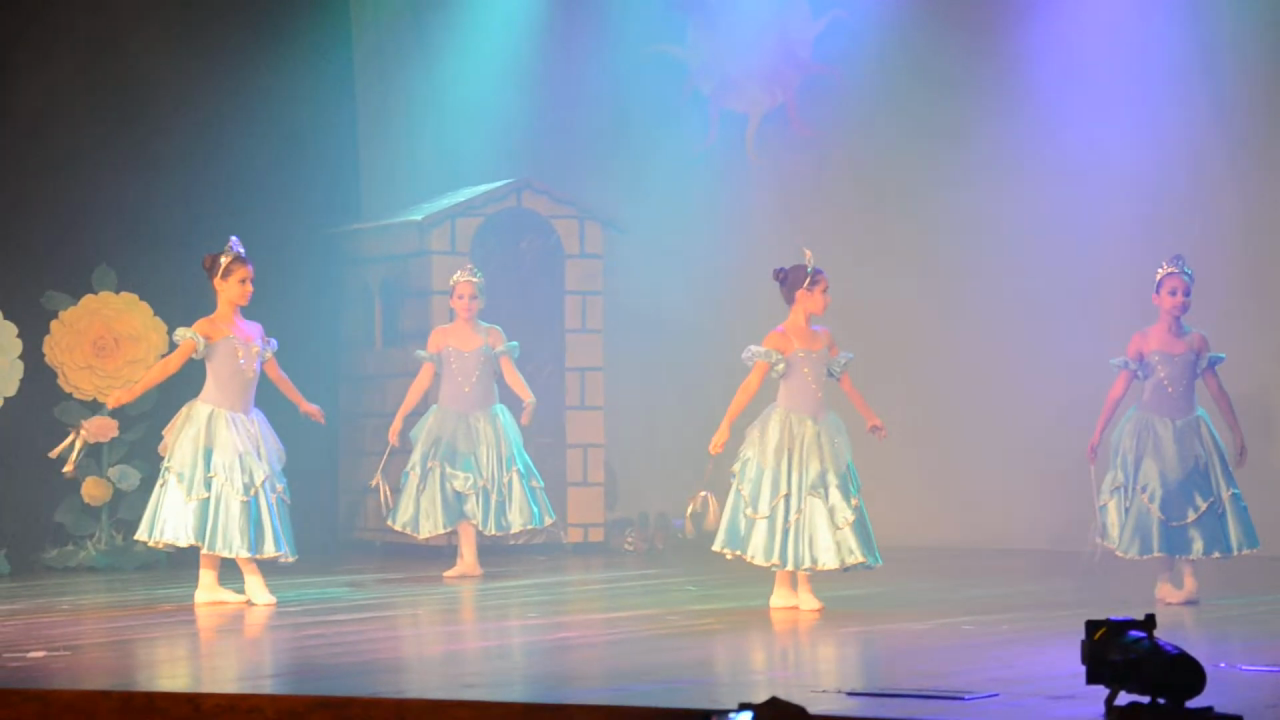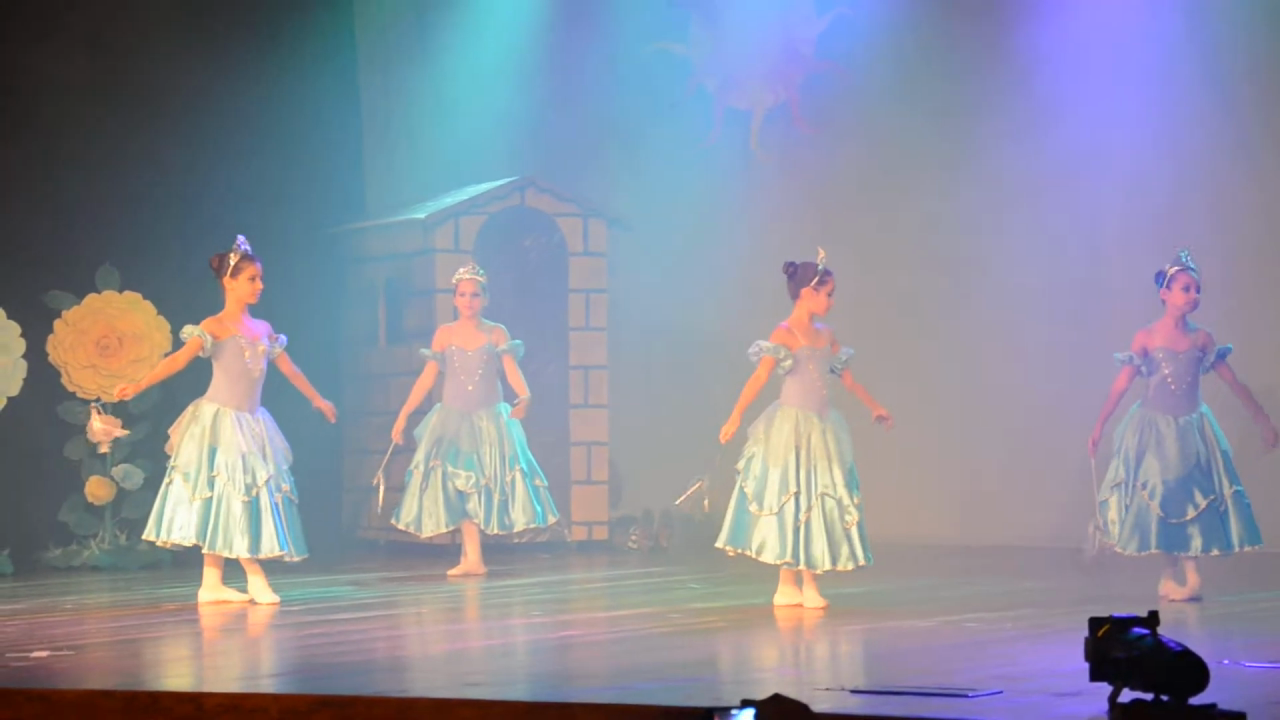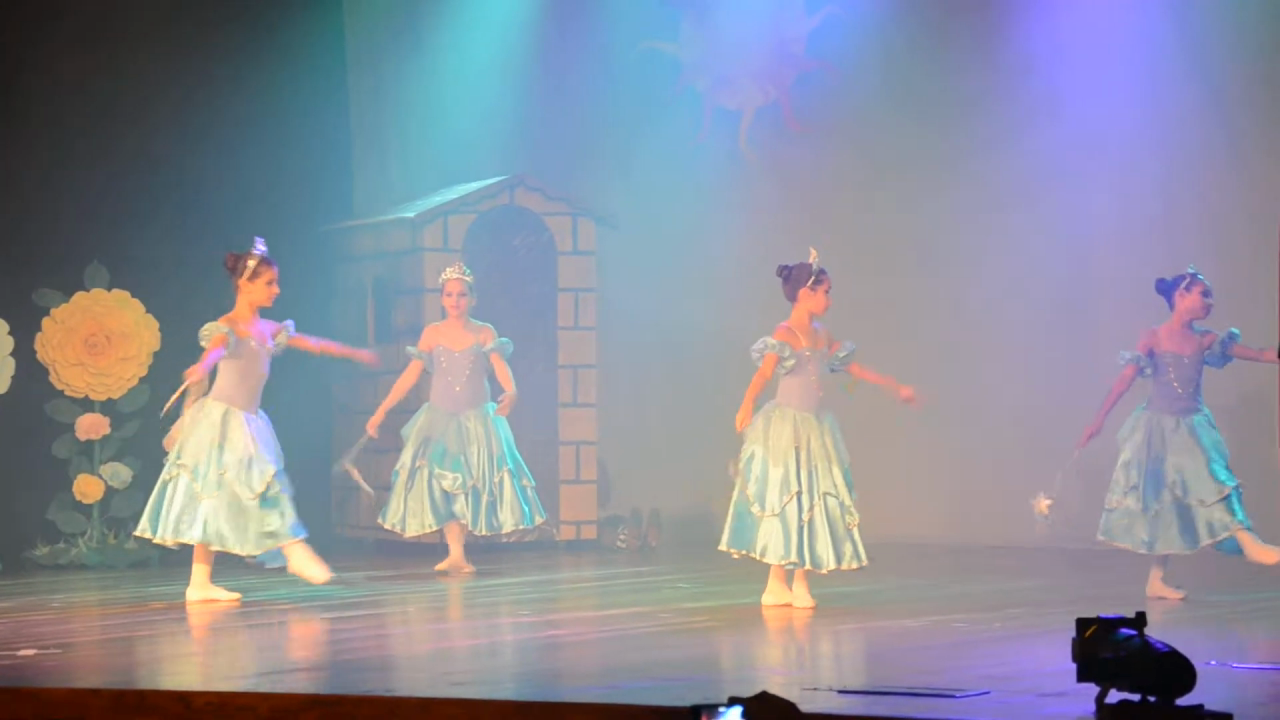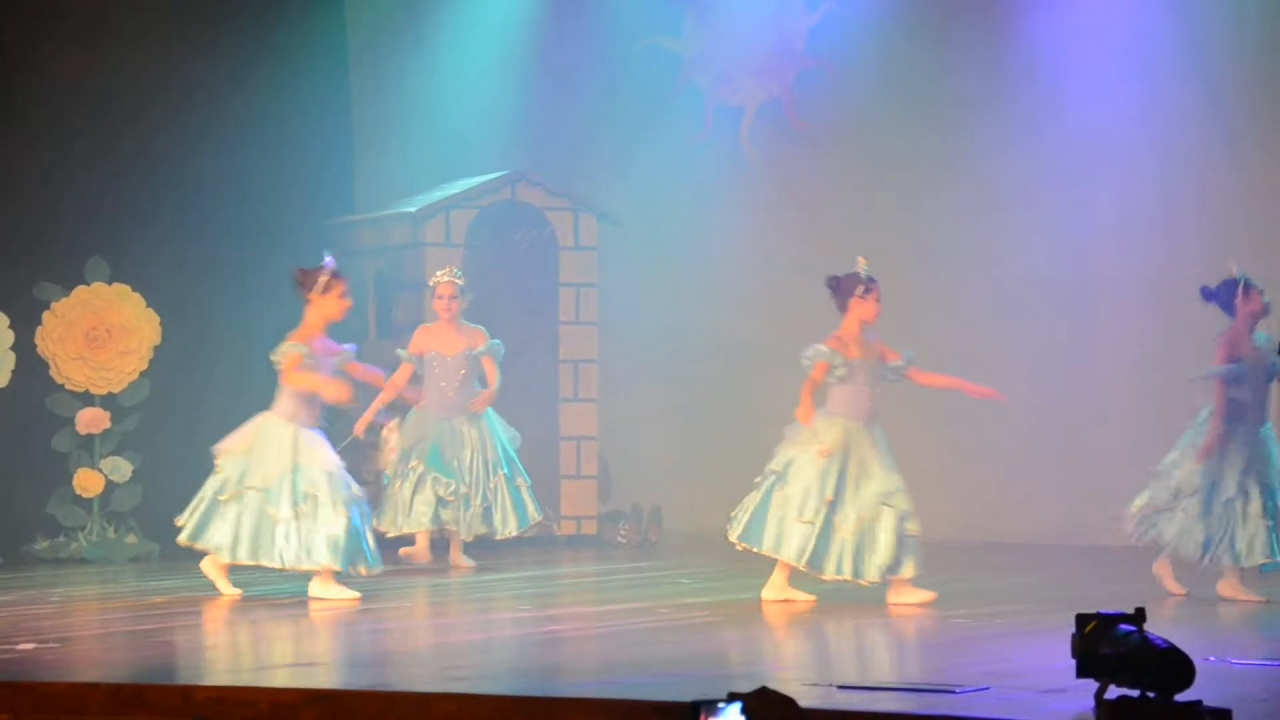
dt=0.4s
person 1, frame 1
left shoulder: (255, 329)
right shoulder: (207, 327)
left elbow: (275, 371)
right elbow: (173, 362)
left wrist: (302, 404)
right wrist: (133, 391)
left hip: (246, 423)
right hip: (215, 422)
left knee: (236, 499)
right knee: (221, 499)
left ankle: (209, 584)
right ankle: (252, 576)
person 1, frame 2
left shoulder: (263, 328)
right shoulder: (214, 326)
left elbow: (288, 366)
right elbow: (180, 357)
left wrist: (316, 399)
right wrist: (140, 384)
left hip: (252, 422)
right hip: (220, 421)
left knee: (244, 497)
right knee: (224, 498)
left ankle: (213, 583)
person 1, frame 3
left shoulder: (269, 328)
right shoulder: (226, 325)
left elbow: (311, 343)
right elbow: (211, 352)
left wrist: (352, 353)
right wrist: (199, 371)
left hip: (250, 421)
right hip: (220, 419)
right knee: (214, 498)
person 1, frame 4
left shoulder: (329, 346)
right shoulder: (298, 343)
left elbow: (361, 371)
right elbow: (290, 378)
right wrist: (323, 385)
left hip: (307, 439)
right hip: (282, 435)
left knee: (329, 502)
right knee: (258, 506)
person 2, frame 1
left shoulder: (824, 337)
right shoulder: (778, 338)
left elbow: (845, 381)
right elbow: (752, 383)
left wrist: (870, 416)
right wrist: (725, 426)
left hip: (819, 431)
right hip: (786, 430)
left knee: (815, 504)
right knee: (788, 504)
left ankle: (800, 586)
right ankle: (787, 587)
person 2, frame 2
left shoulder: (825, 334)
right shoulder: (784, 334)
left elbow: (846, 376)
right elbow: (759, 377)
left wrist: (874, 407)
right wrist: (735, 418)
left hip: (821, 428)
right hip: (791, 427)
left knee: (819, 501)
right knee: (791, 501)
left ankle: (808, 583)
right ankle: (788, 585)
person 2, frame 3
left shoulder: (822, 336)
right shoulder: (784, 334)
left elbow: (856, 369)
right elbow: (764, 372)
left wrist: (896, 388)
right wrist: (747, 406)
left hip: (816, 428)
right hip: (786, 426)
left knee: (816, 501)
right knee: (785, 501)
left ankle: (799, 582)
right ankle: (777, 585)
person 2, frame 4
left shoulder: (875, 348)
right shoulder: (834, 345)
left elbow: (919, 376)
right elbow: (814, 378)
left wrist: (967, 387)
right wrist: (805, 404)
left hip: (863, 438)
right hip: (832, 435)
left knee: (884, 504)
right knee: (810, 506)
left ankle: (897, 585)
right ankle: (777, 583)
person 3, frame 1
left shoulder: (1197, 341)
right shoulder: (1141, 340)
left elbow: (1216, 388)
right elbow: (1120, 388)
left wrist: (1237, 433)
right wrist: (1098, 431)
left hip: (1189, 431)
right hip: (1150, 430)
left knee: (1186, 500)
right knee: (1157, 500)
left ankle: (1166, 581)
person 3, frame 2
left shoulder: (1201, 337)
right shoulder: (1146, 336)
left elbow: (1232, 379)
right elbow: (1122, 382)
right wrist: (1100, 425)
left hip: (1191, 427)
right hip: (1153, 427)
left knee: (1189, 496)
right knee: (1158, 497)
left ankle: (1171, 578)
right ankle: (1180, 577)
person 3, frame 3
left shoulder: (1206, 339)
right shoulder: (1153, 337)
right elbow: (1125, 379)
right wrist: (1098, 420)
left hip: (1194, 426)
right hip: (1158, 426)
left knee: (1207, 483)
right knee: (1159, 499)
person 3, frame 4
right shoulder: (1228, 342)
right elbow: (1219, 388)
right wrist: (1216, 429)
right hip: (1228, 434)
right knee: (1206, 501)
left ankle: (1231, 581)
right ankle: (1165, 563)
person 4, frame 1
left shoulder: (494, 334)
right shoulder: (439, 335)
left elbow: (511, 372)
right elbow: (423, 380)
left wrist: (530, 398)
right wrist: (400, 416)
left hip: (486, 421)
right hip: (449, 421)
left knee: (482, 486)
right knee: (454, 487)
left ankle: (465, 556)
right ankle: (469, 560)
person 4, frame 2
left shoulder: (498, 333)
right shoulder: (444, 334)
left elbow: (512, 370)
right elbow: (427, 377)
left wrist: (525, 396)
right wrist: (403, 414)
left hip: (490, 419)
right hip: (453, 419)
left knee: (484, 485)
right knee: (458, 484)
left ankle: (469, 554)
right ankle: (473, 558)
person 4, frame 3
left shoulder: (485, 332)
right shoulder: (431, 333)
left elbow: (501, 367)
right elbow: (410, 375)
left wrist: (511, 392)
right wrist: (382, 410)
left hip: (477, 419)
right hip: (440, 419)
left knee: (472, 484)
right knee: (440, 481)
left ankle: (458, 551)
right ankle: (456, 553)
person 4, frame 4
left shoulder: (477, 335)
right shoulder: (423, 335)
left elbow: (493, 372)
right elbow: (400, 378)
left wrist: (491, 391)
right wrist: (369, 412)
left hip: (469, 422)
right hip: (431, 421)
left knee: (467, 484)
right knee: (425, 475)
left ankle: (456, 550)
right ankle: (422, 546)
